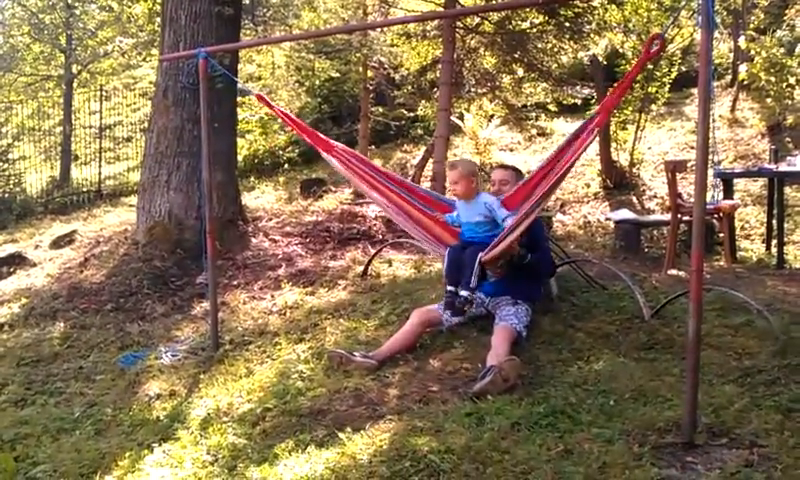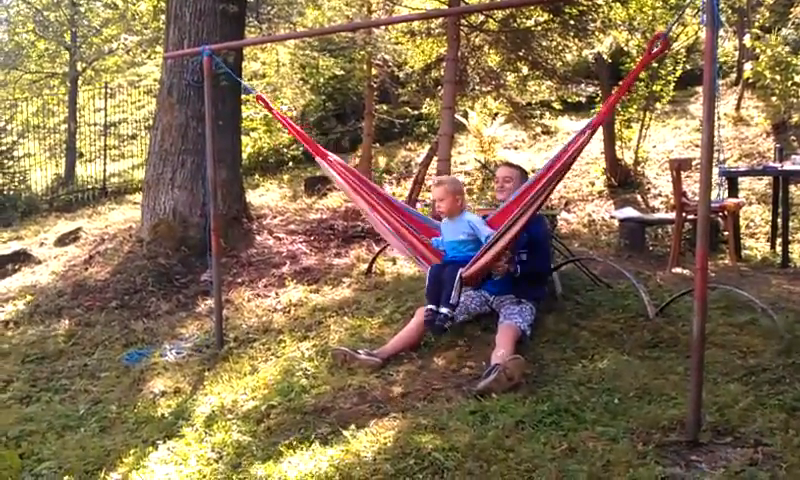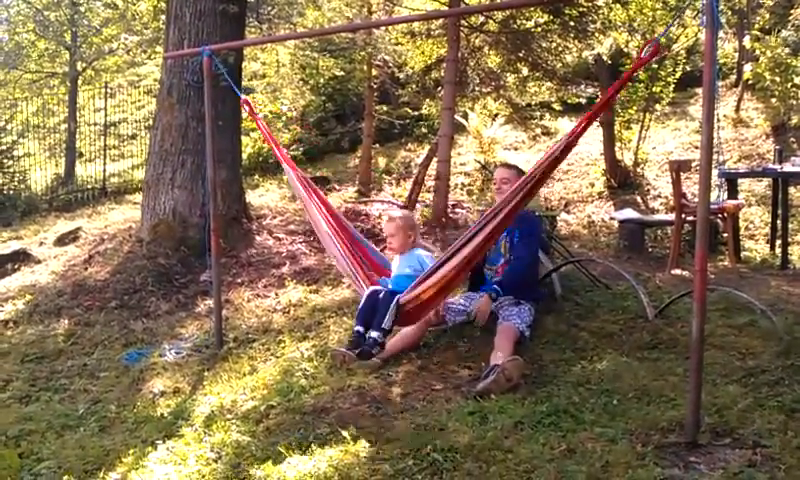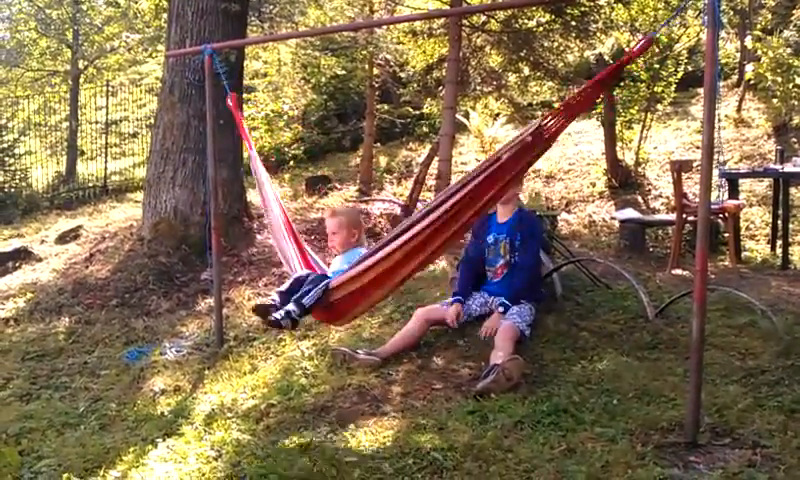
dt=0.2s
person 1, frame 1
left shoulder: (531, 223)
left elbow: (548, 269)
left wrist: (520, 254)
left hip: (515, 297)
right hip: (479, 292)
left knee: (503, 337)
right knee: (421, 315)
left ankle: (494, 373)
right ankle: (374, 358)
person 1, frame 2
left shoulder: (534, 223)
left elbow: (543, 268)
left wrist: (511, 268)
left hip: (518, 296)
right hip: (483, 291)
left knee: (507, 335)
right knee: (425, 313)
left ankle: (498, 372)
right ankle: (378, 355)
person 1, frame 3
left shoulder: (530, 222)
left elbow: (522, 264)
left wrist: (491, 295)
left hip: (518, 297)
right hip: (481, 293)
left knee: (506, 335)
right knee: (427, 314)
left ankle: (498, 374)
right ankle: (379, 355)
person 1, frame 4
left shoulder: (529, 223)
right shoulder: (483, 222)
left elbow: (527, 269)
right elbow: (469, 263)
left wrist: (501, 309)
right wrist: (458, 299)
left hip: (518, 299)
right hip: (483, 293)
left knee: (505, 335)
right knee: (423, 314)
left ankle: (498, 372)
right ankle: (378, 355)
person 2, frame 1
left shoulder: (487, 202)
right shoulder: (459, 203)
left elbow: (506, 219)
right wrist: (447, 218)
left hip: (487, 243)
right hip: (466, 241)
left knee: (471, 256)
right knee: (453, 252)
left ankle: (466, 295)
right ankle: (451, 292)
person 2, frame 2
left shoulder: (471, 220)
right shoulder: (444, 223)
left elbow: (490, 238)
right wrist: (432, 242)
left hip: (470, 262)
right hip: (450, 261)
left knee: (451, 273)
right knee: (435, 270)
left ankle: (446, 313)
right ankle: (432, 309)
person 2, frame 3
left shoulder: (422, 257)
right shoulder: (397, 261)
right wrist: (383, 282)
right hip: (394, 295)
left knee: (388, 298)
right knee: (372, 293)
left ankle: (376, 340)
right ankle: (358, 335)
person 2, frame 4
left shoulder: (360, 255)
right shoulder: (337, 261)
left knee: (320, 281)
right knee: (302, 277)
left ankle: (291, 314)
right ankle: (274, 304)
